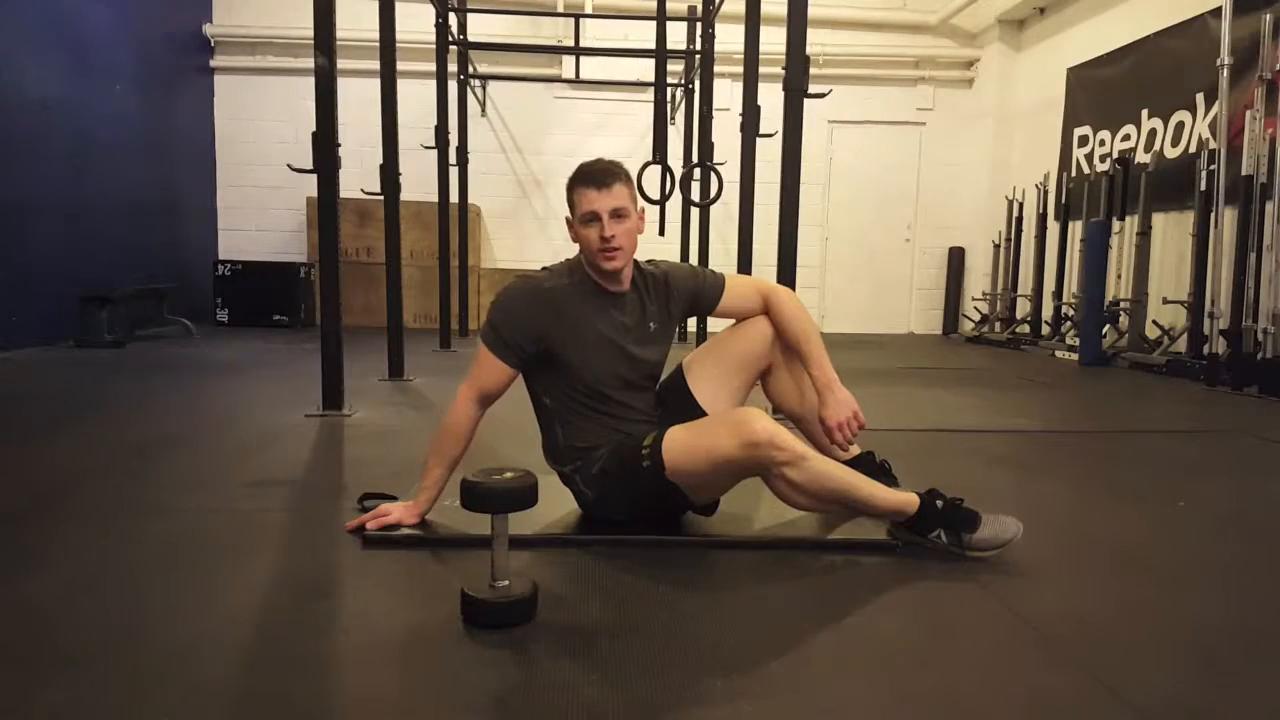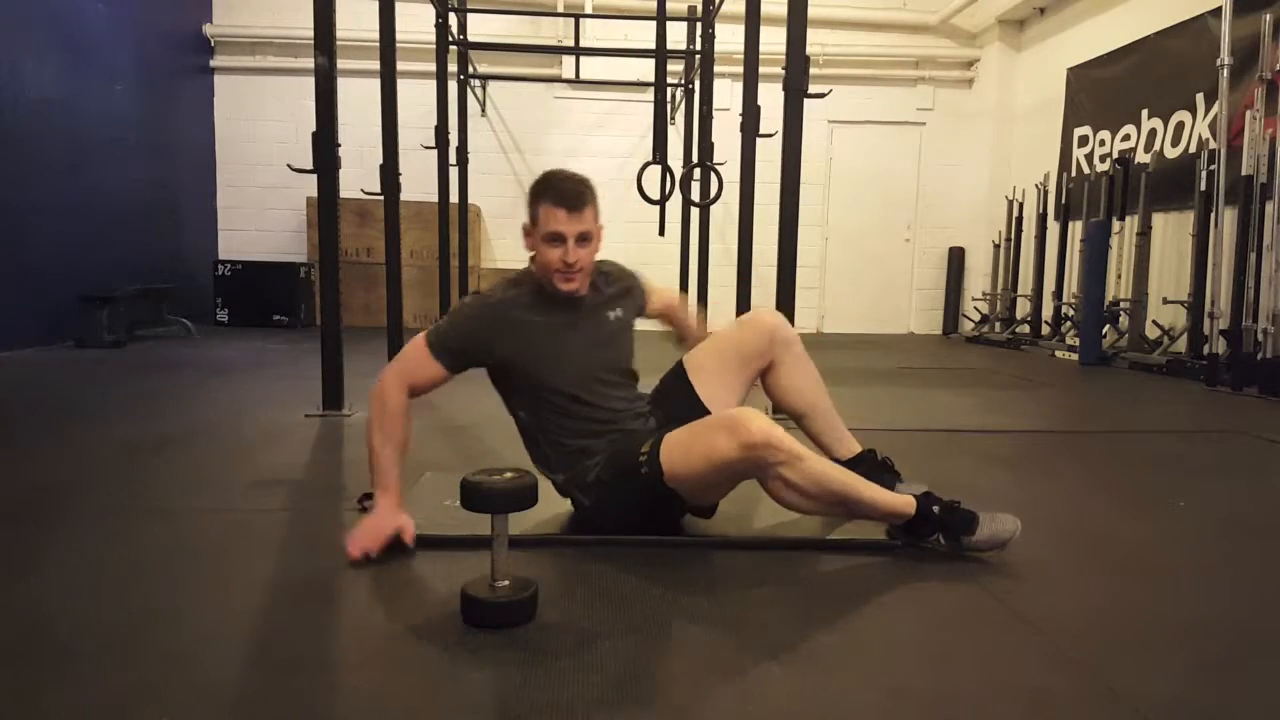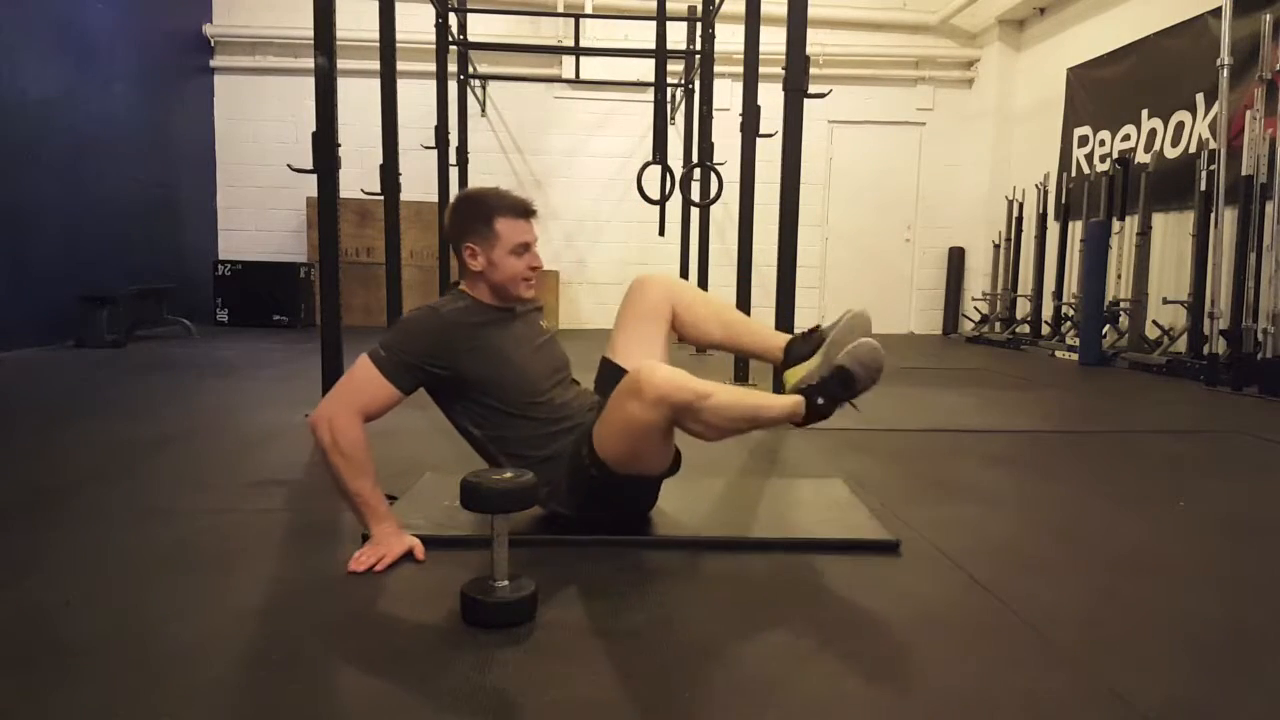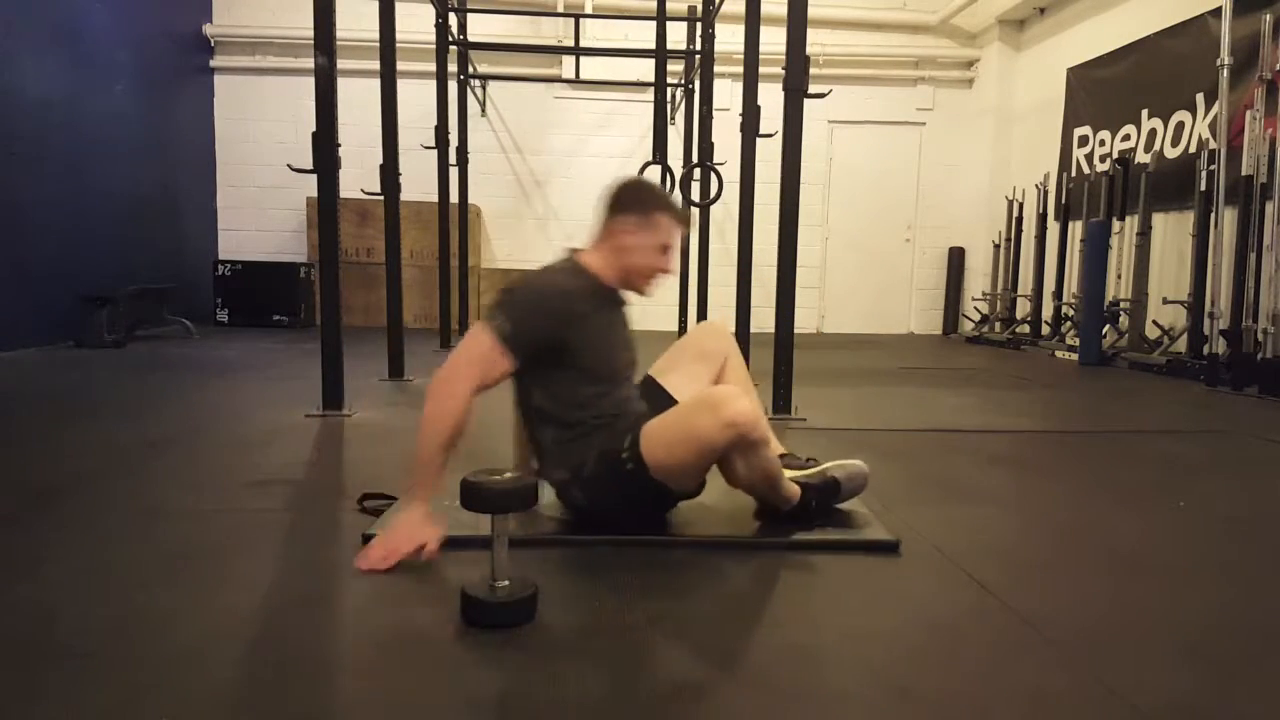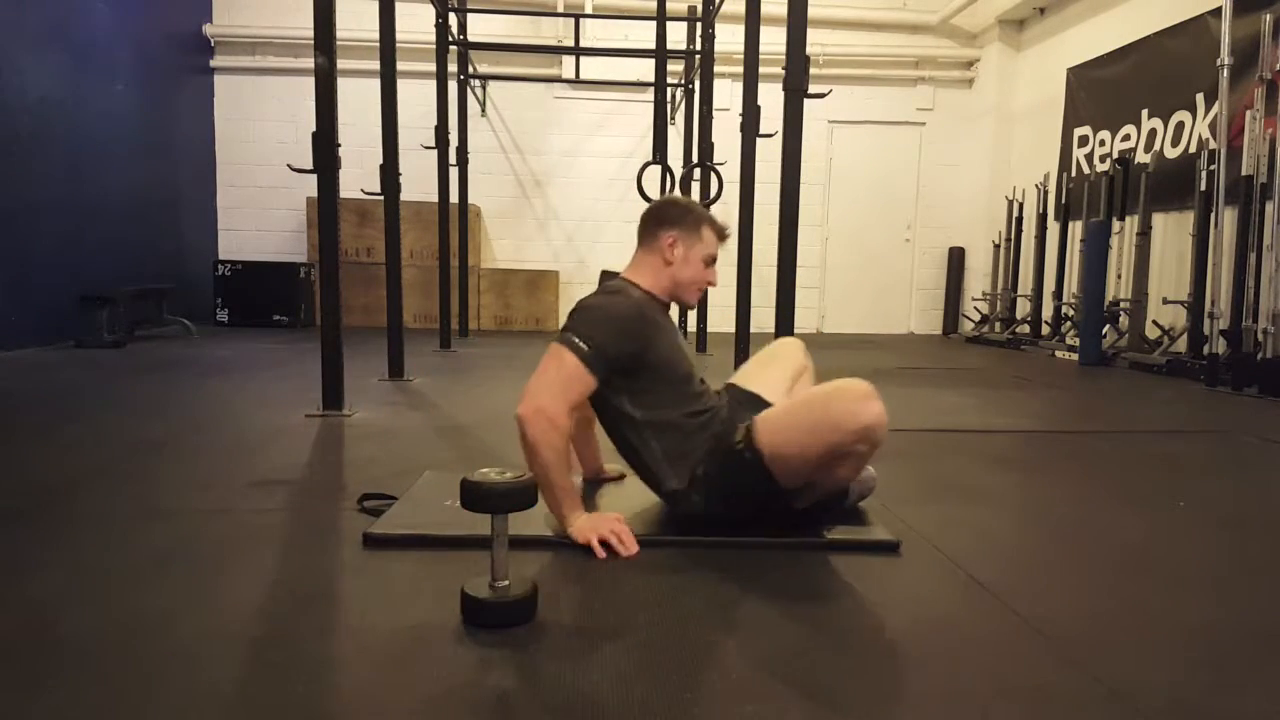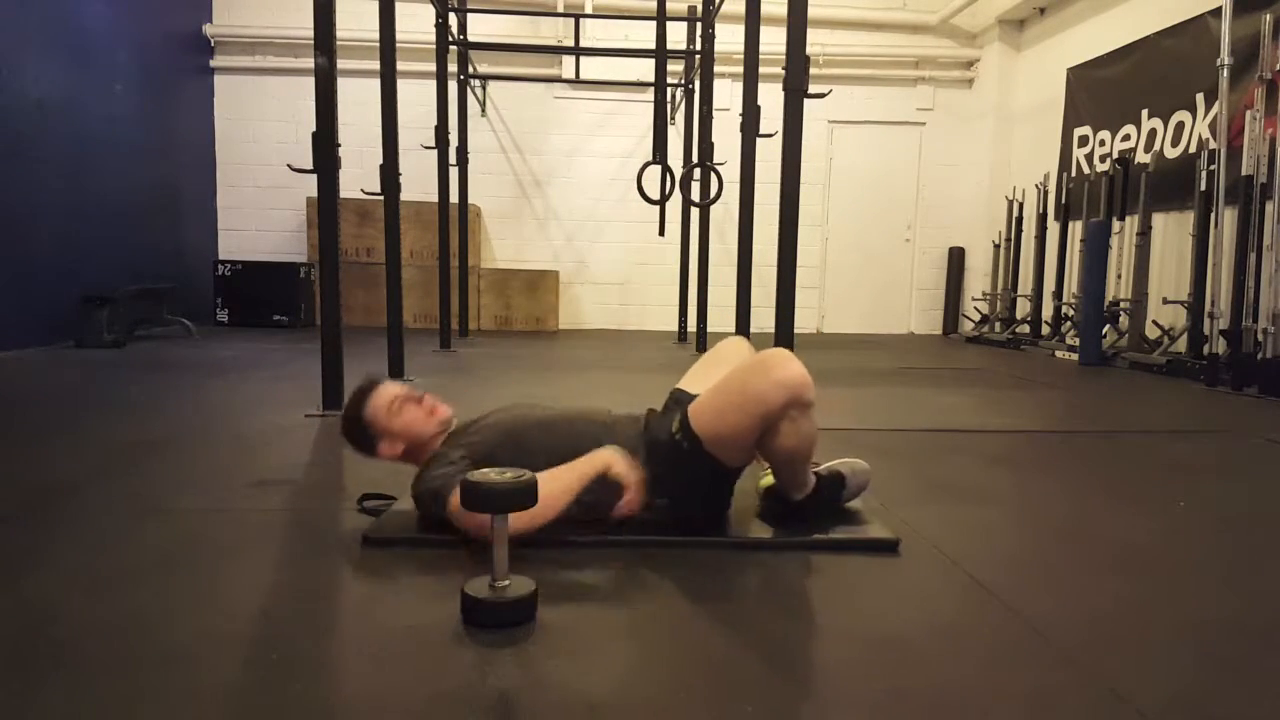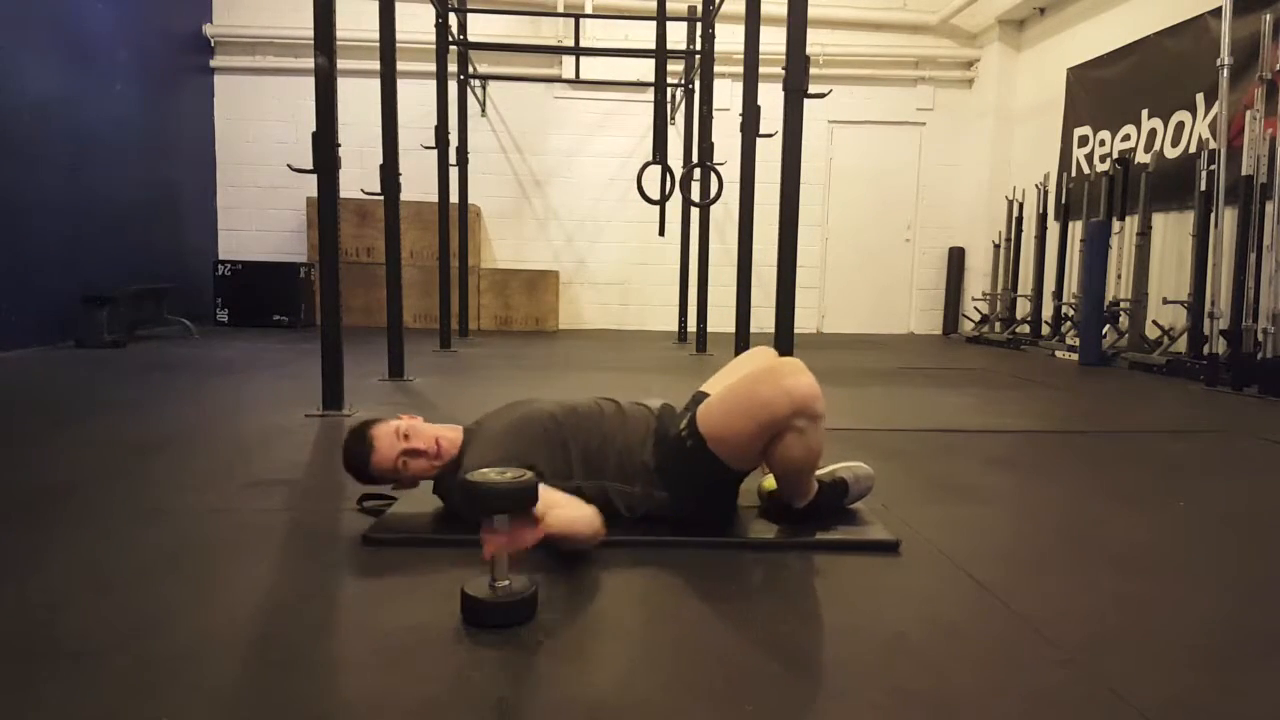
dt=0.7s
person 1, frame 1
left shoulder: (667, 283)
right shoulder: (534, 302)
left elbow: (776, 297)
right elbow: (473, 399)
left wrist: (831, 388)
right wrist: (420, 504)
left hip: (658, 436)
right hip: (610, 481)
left knee: (767, 334)
right knee: (755, 433)
left ankle: (861, 470)
right ankle: (921, 516)
person 1, frame 2
left shoulder: (608, 280)
right shoulder: (495, 316)
left elbow: (669, 306)
right elbow: (393, 384)
left wrist: (719, 351)
right wrist: (387, 503)
left hip: (653, 426)
right hip: (612, 486)
left knee: (766, 329)
right knee: (752, 435)
left ankle: (860, 466)
right ankle: (918, 517)
person 1, frame 3
left shoulder: (518, 305)
right shoulder: (438, 330)
right elbow: (333, 417)
right wrist: (384, 527)
left hip: (604, 430)
right hip: (587, 483)
left knee: (655, 290)
right knee: (653, 382)
left ankle: (796, 357)
right ankle: (806, 403)
person 1, frame 4
left shoulder: (601, 292)
right shoulder: (549, 295)
right elbow: (453, 385)
right wrist: (418, 508)
left hip: (617, 436)
right hip: (601, 483)
left knee: (714, 339)
right knee: (729, 409)
left ankle: (780, 463)
right ankle: (791, 500)
person 1, frame 5
left shoulder: (638, 305)
right shoulder: (615, 313)
left elbow: (576, 400)
right elbow: (537, 411)
left wrist: (592, 468)
right wrist: (574, 517)
right hip: (715, 479)
left knee: (790, 350)
right knee: (862, 408)
left ankle: (798, 479)
right ankle: (801, 499)
person 1, frame 6
left shoulder: (468, 440)
right shoulder: (443, 477)
right elbow: (497, 518)
right wrist: (599, 459)
left hip: (651, 433)
right hip: (664, 491)
left knee: (736, 351)
right knee: (783, 374)
left ankle: (788, 478)
right ankle: (799, 498)
person 1, frame 7
left shoulder: (481, 434)
right shoulder: (476, 475)
right elbow: (589, 523)
right wrist: (534, 525)
left hip: (664, 436)
right hip: (679, 479)
left knee: (766, 358)
right knee: (794, 387)
left ankle: (788, 481)
right ankle: (801, 501)
